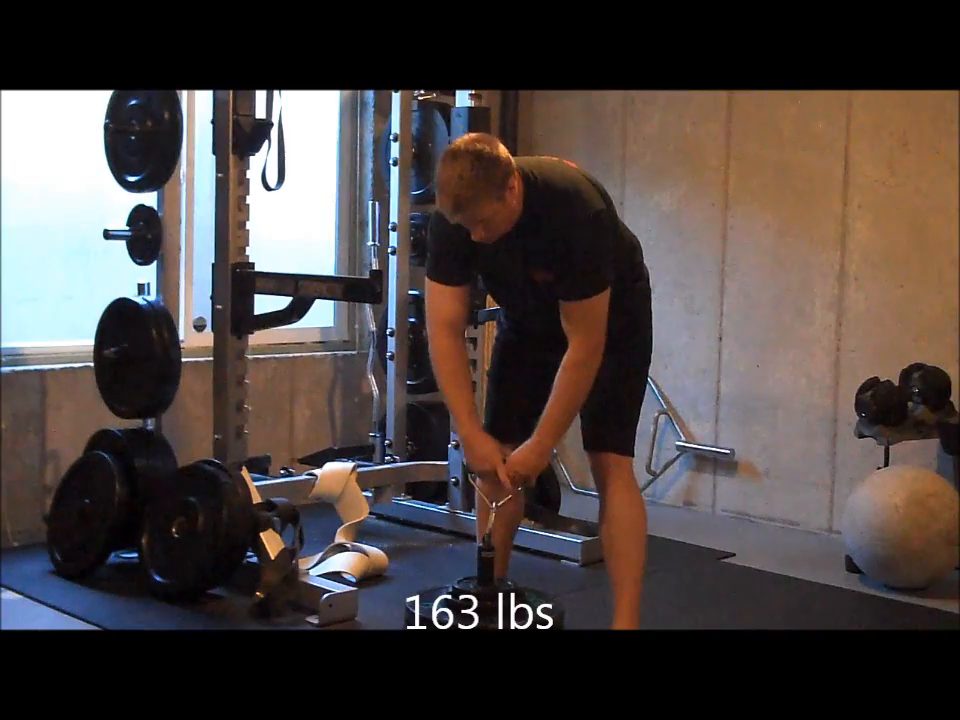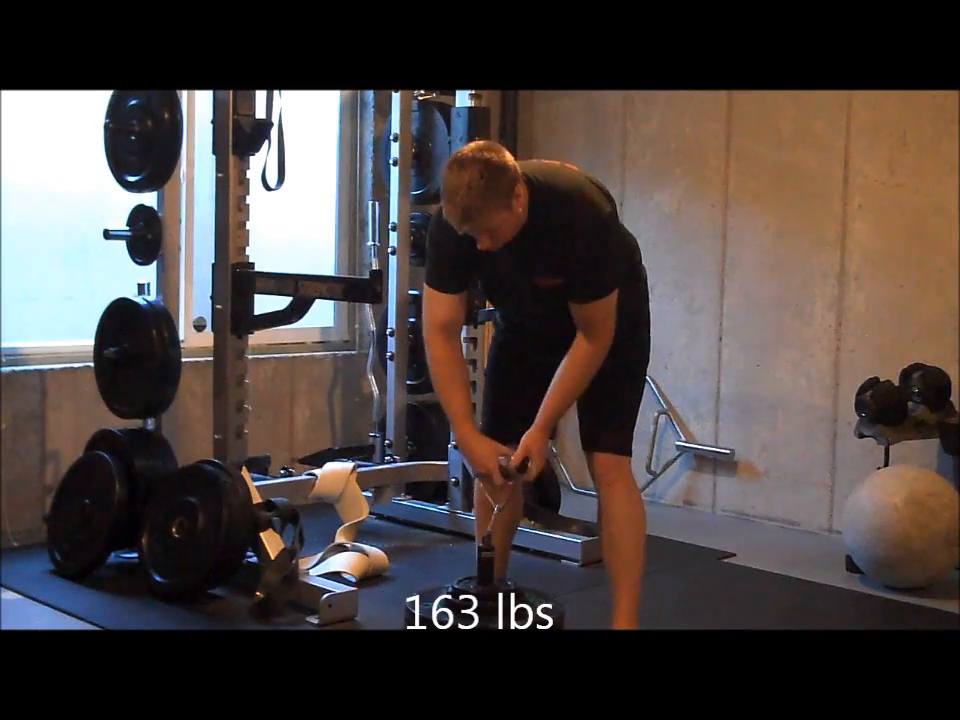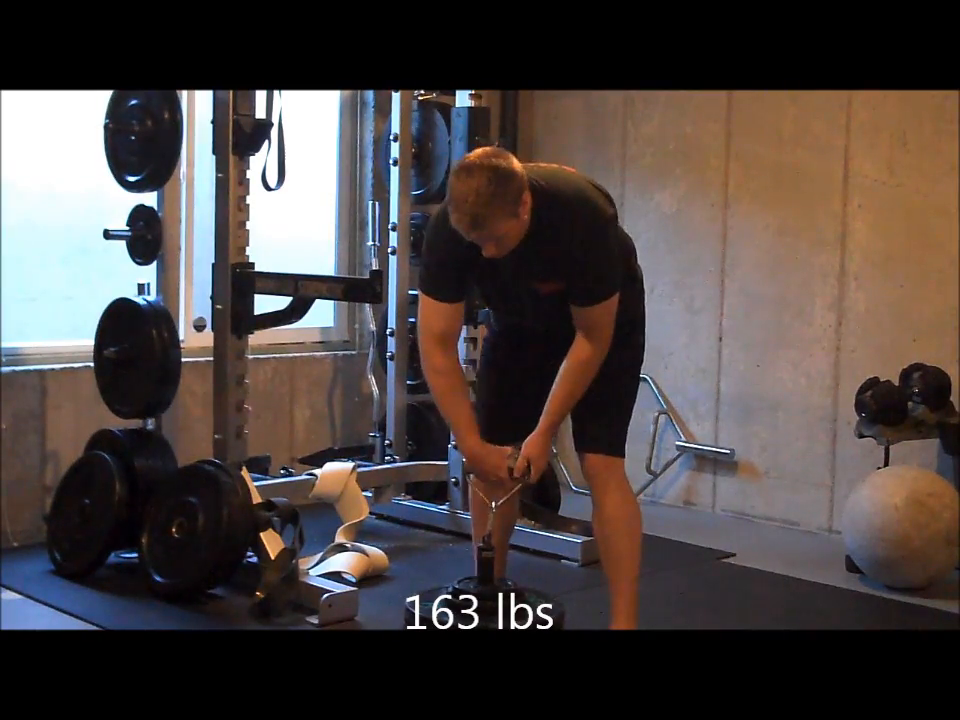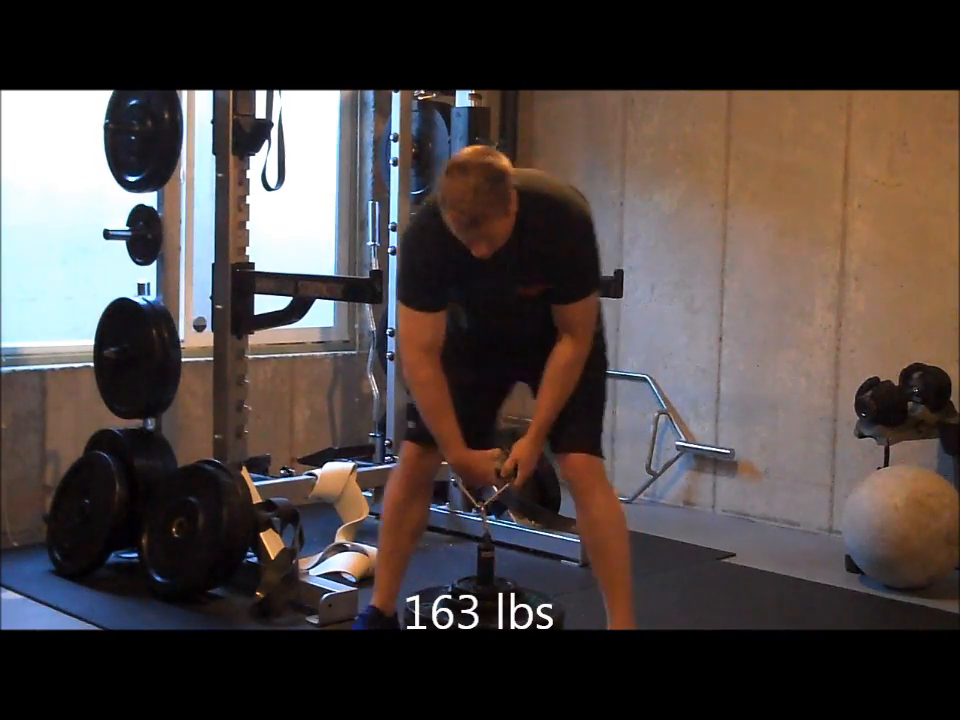
dt=0.5s
person 1, frame 1
left shoulder: (577, 211)
right shoulder: (451, 220)
left elbow: (584, 345)
right elbow: (445, 330)
left wrist: (541, 444)
right wrist: (470, 433)
left hip: (608, 321)
right hip: (526, 323)
left knee: (611, 466)
right knee: (495, 461)
left ankle: (626, 622)
person 1, frame 2
left shoulder: (582, 213)
right shoulder: (451, 224)
left elbow: (594, 335)
right elbow: (441, 332)
left wrist: (541, 427)
right wrist: (467, 435)
left hip: (604, 320)
right hip: (523, 323)
left knee: (608, 465)
right knee: (495, 462)
left ankle: (626, 622)
person 1, frame 3
left shoulder: (584, 217)
right shoulder: (448, 229)
left elbow: (592, 338)
right elbow: (436, 344)
left wrist: (545, 432)
right wrist: (472, 444)
left hip: (600, 321)
right hip: (517, 323)
left knee: (601, 465)
right knee: (489, 456)
left ankle: (625, 623)
person 1, frame 4
left shoulder: (562, 218)
right shoulder: (426, 233)
left elbow: (575, 336)
right elbow: (420, 353)
left wrist: (534, 436)
right wrist: (457, 452)
left hip: (559, 334)
right hip: (473, 335)
left knee: (582, 468)
right knee: (415, 457)
left ankle: (623, 624)
right ankle: (380, 612)
